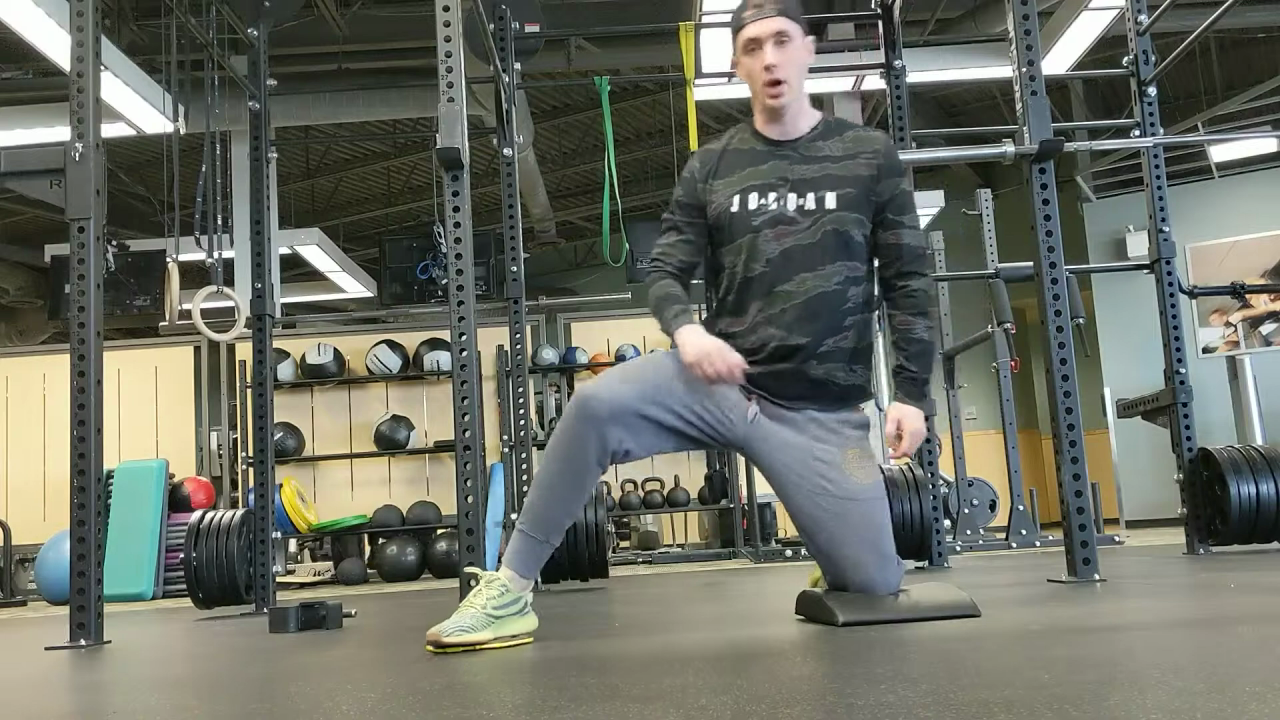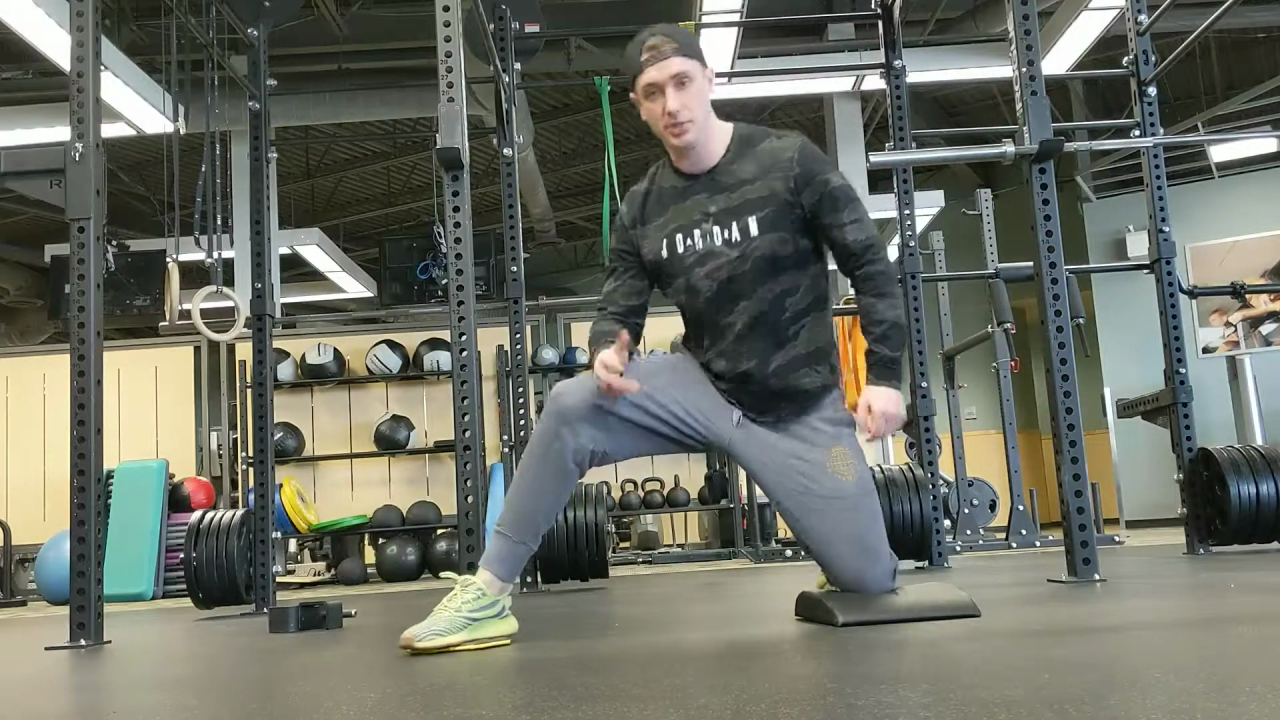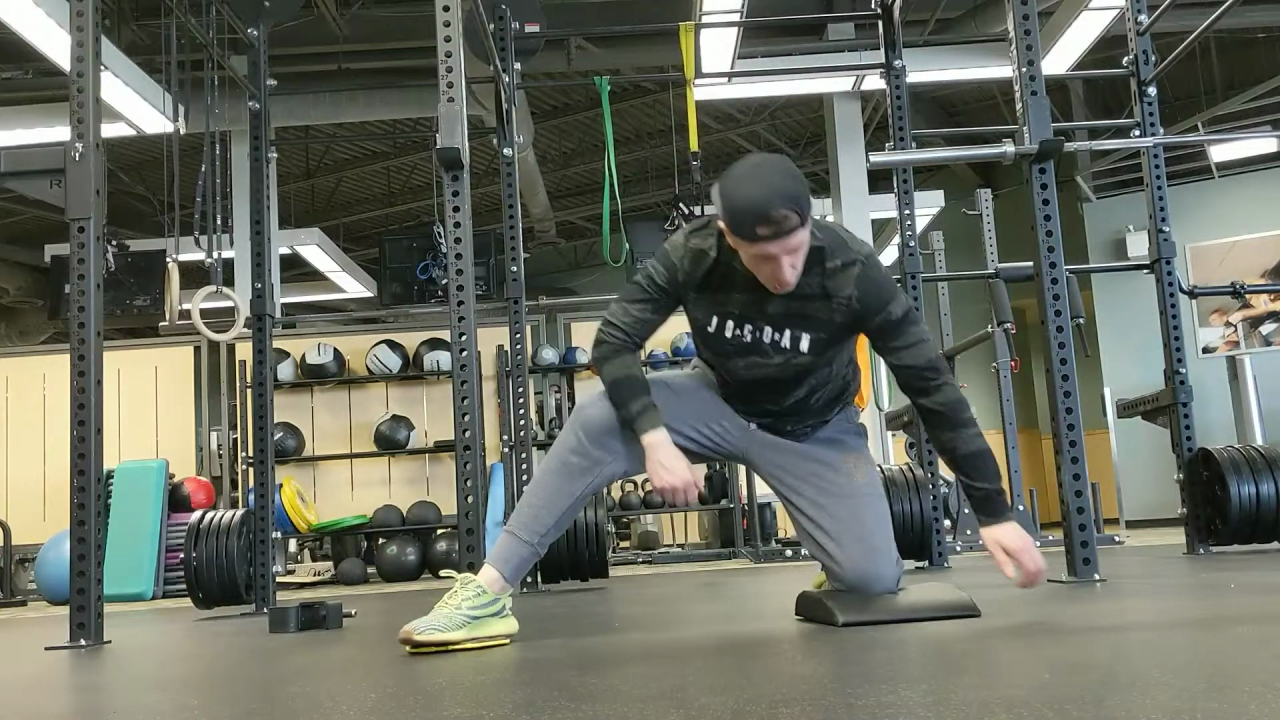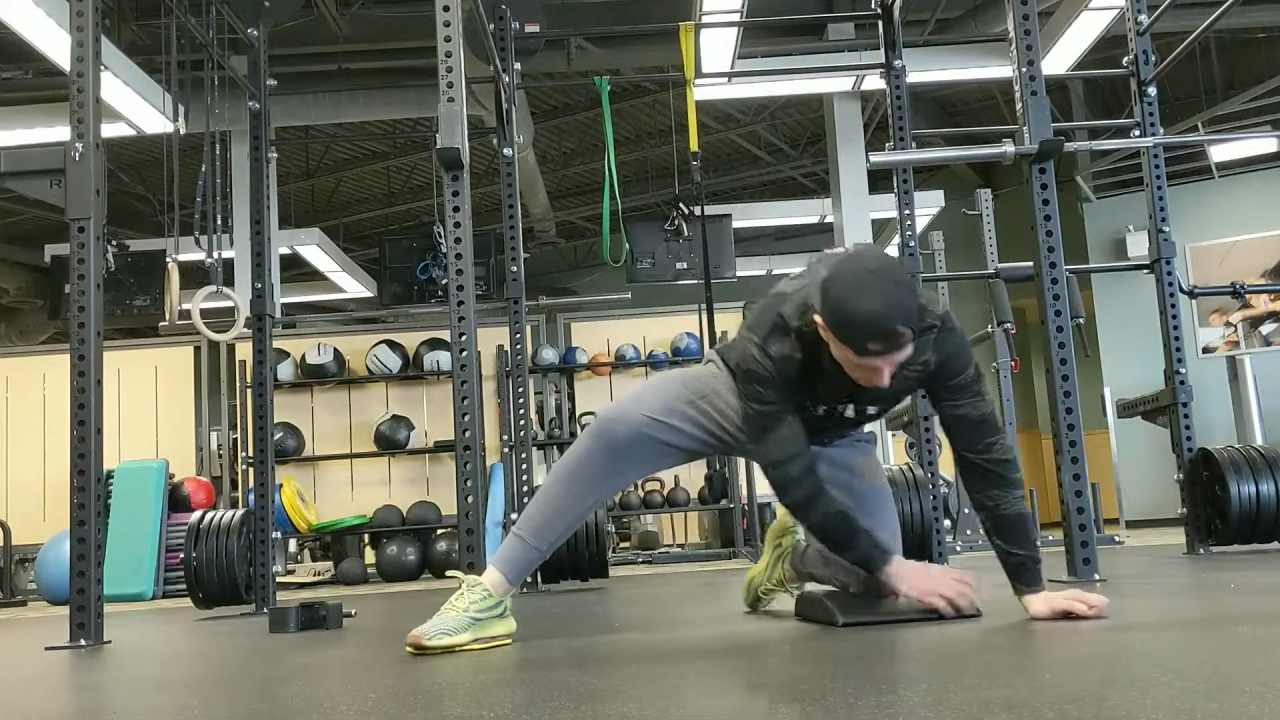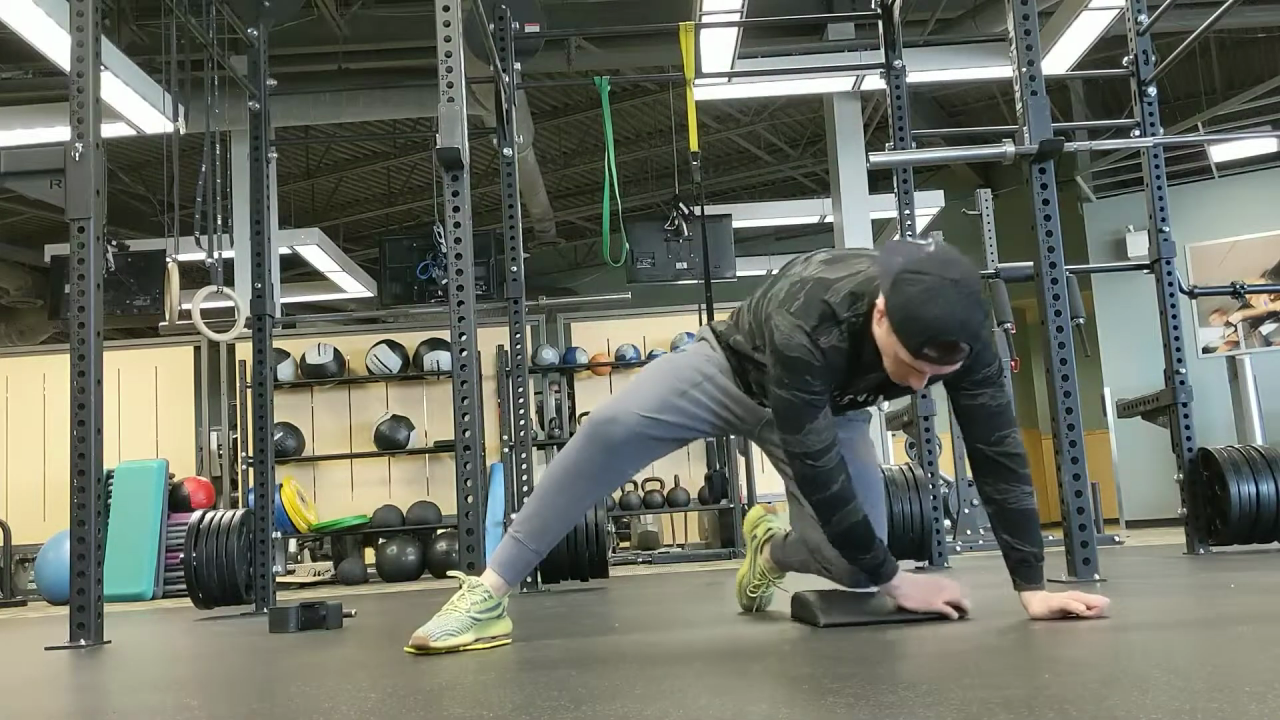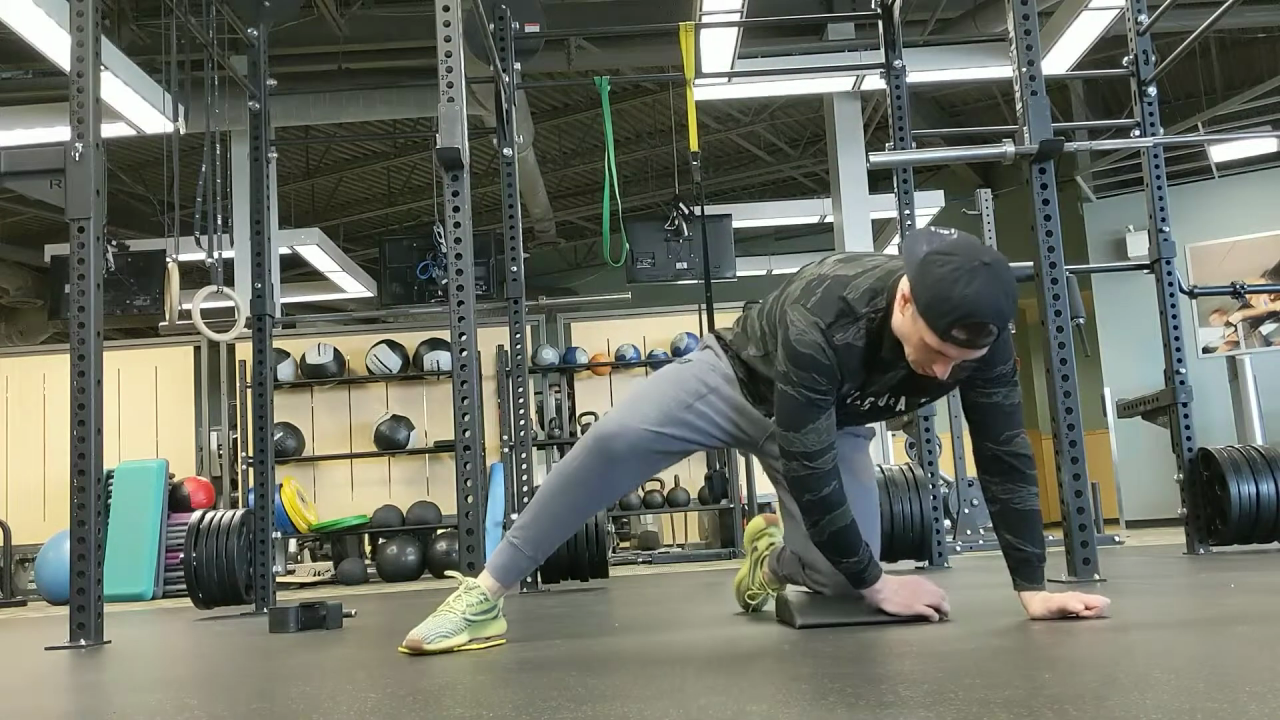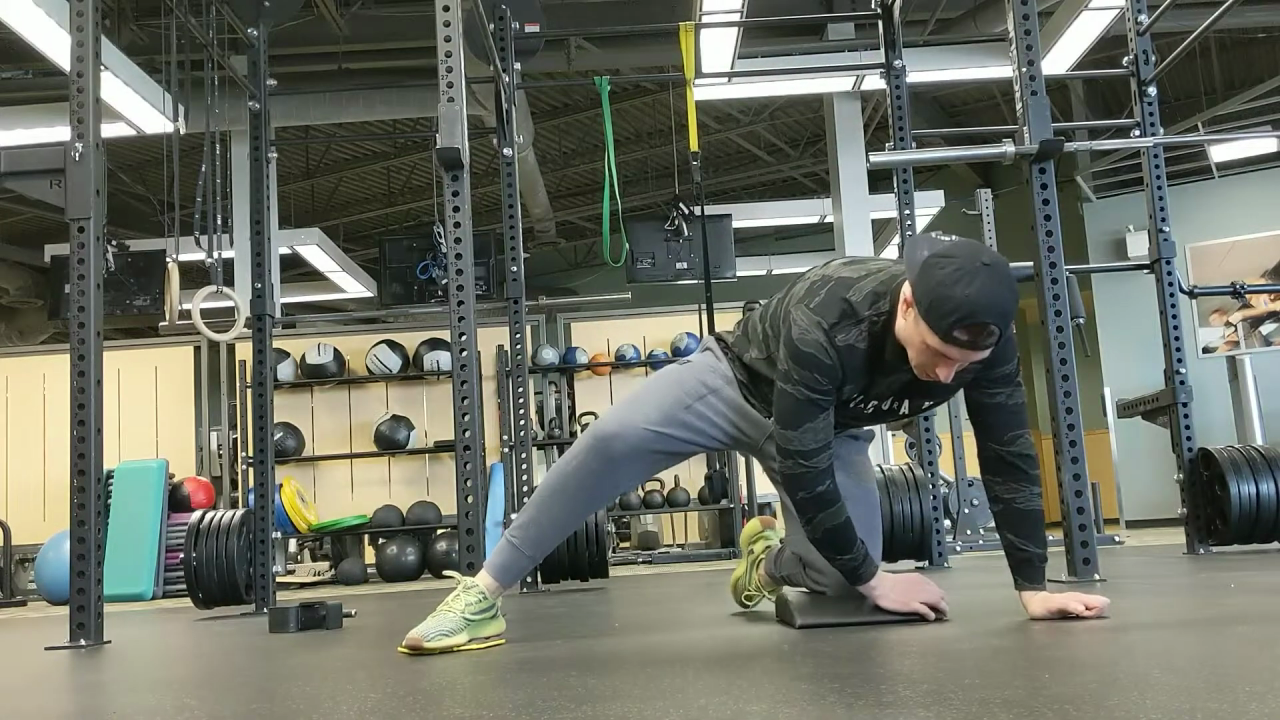
dt=0.4s
person 1, frame 1
left shoulder: (870, 157)
right shoulder: (710, 169)
left elbow: (907, 284)
right elbow: (666, 272)
left wrist: (909, 392)
right wrist: (686, 331)
left hip: (821, 406)
right hip: (722, 371)
left knee: (872, 584)
right knee: (598, 404)
left ankle: (835, 559)
right ankle: (510, 589)
person 1, frame 2
left shoulder: (789, 161)
right shoulder: (641, 209)
left elbow: (871, 267)
right elbow: (618, 312)
left wrist: (885, 376)
right wrist: (607, 354)
left hip: (798, 406)
right hip: (702, 383)
left knee: (868, 580)
right knee: (572, 407)
right ankle: (488, 595)
person 1, frame 3
left shoulder: (854, 272)
right shoulder: (692, 254)
left elbow: (934, 386)
right elbow: (614, 341)
left wrist: (994, 513)
right wrist: (654, 436)
left hip: (816, 430)
right hip: (722, 403)
left knee: (874, 581)
right knee: (598, 420)
left ankle: (832, 559)
right ankle: (490, 591)
person 1, frame 4
left shoulder: (934, 336)
right shoulder: (770, 341)
left elbow: (986, 454)
right elbow: (792, 476)
left wrist: (1031, 587)
right wrist: (894, 570)
left hip: (832, 438)
right hip: (743, 408)
left knee: (882, 592)
right knee: (619, 429)
right ankle: (491, 593)
person 1, frame 5
left shoulder: (958, 328)
right shoulder: (807, 315)
left elbow: (997, 451)
right elbow: (814, 465)
left wrist: (1031, 585)
right wrist: (894, 578)
left hip: (830, 409)
right hip: (736, 369)
left knee: (856, 565)
right knee: (615, 425)
left ankle: (774, 543)
right ankle: (489, 593)
person 1, frame 6
left shoulder: (978, 333)
right shoulder: (823, 313)
left elbow: (1004, 457)
right elbow: (806, 465)
left wrist: (1031, 586)
right wrist: (876, 582)
left hip: (830, 419)
right hip: (739, 380)
left knee: (841, 574)
right knee: (617, 439)
left ankle: (773, 554)
right ankle: (484, 597)
person 1, frame 7
left shoulder: (983, 338)
right shoulder: (826, 317)
left elbow: (1009, 458)
right elbow: (802, 466)
left wrist: (1033, 586)
right wrist: (873, 578)
left hip: (831, 424)
right hip: (739, 380)
left knee: (843, 576)
right knee: (616, 439)
left ankle: (771, 555)
right ankle: (484, 594)
